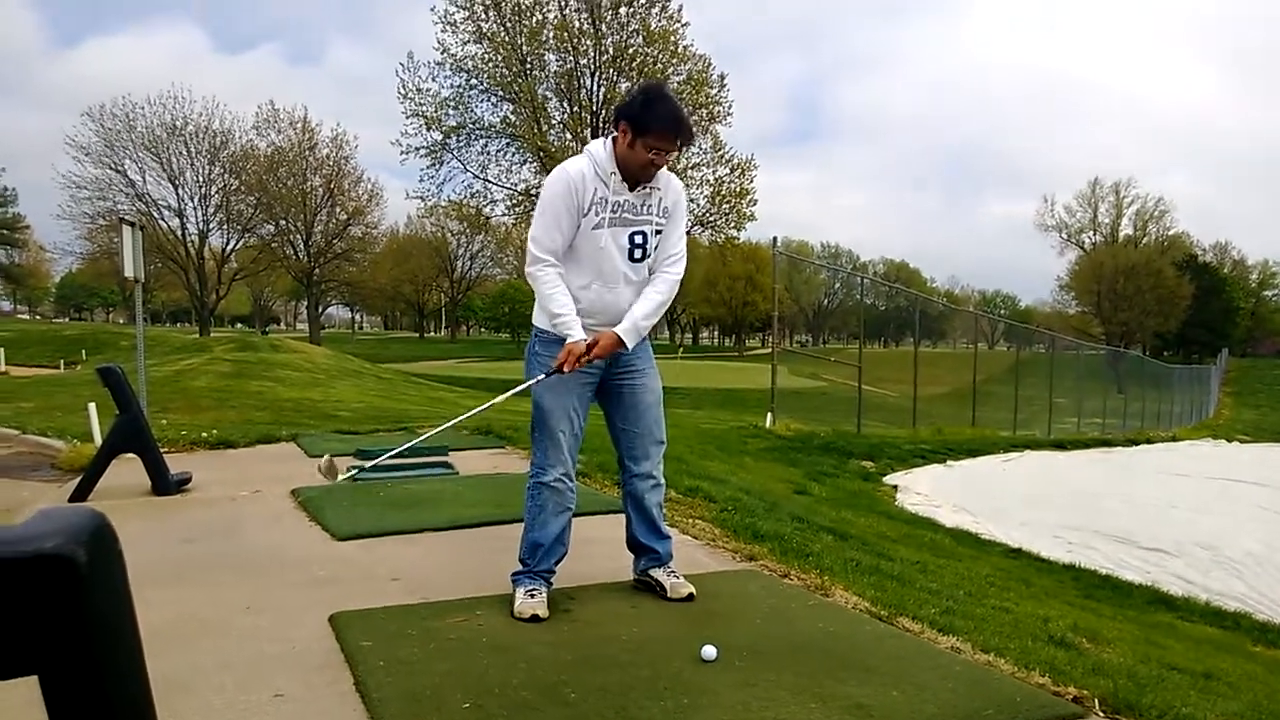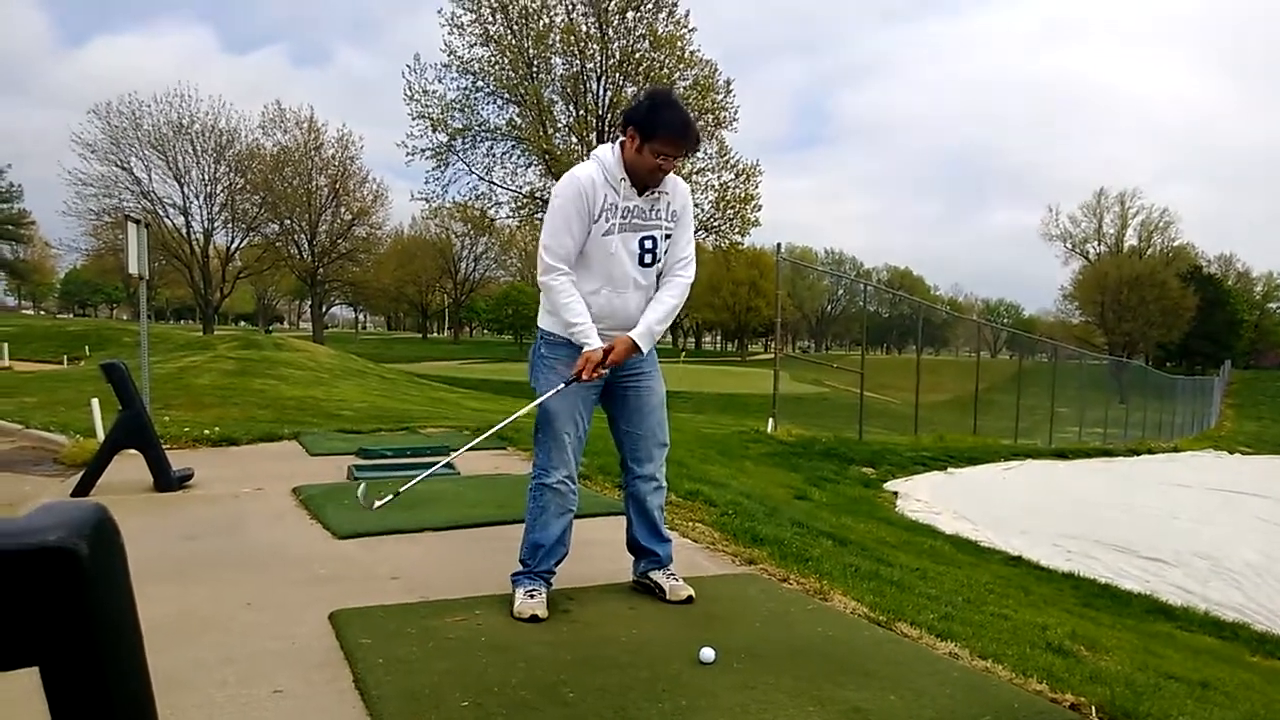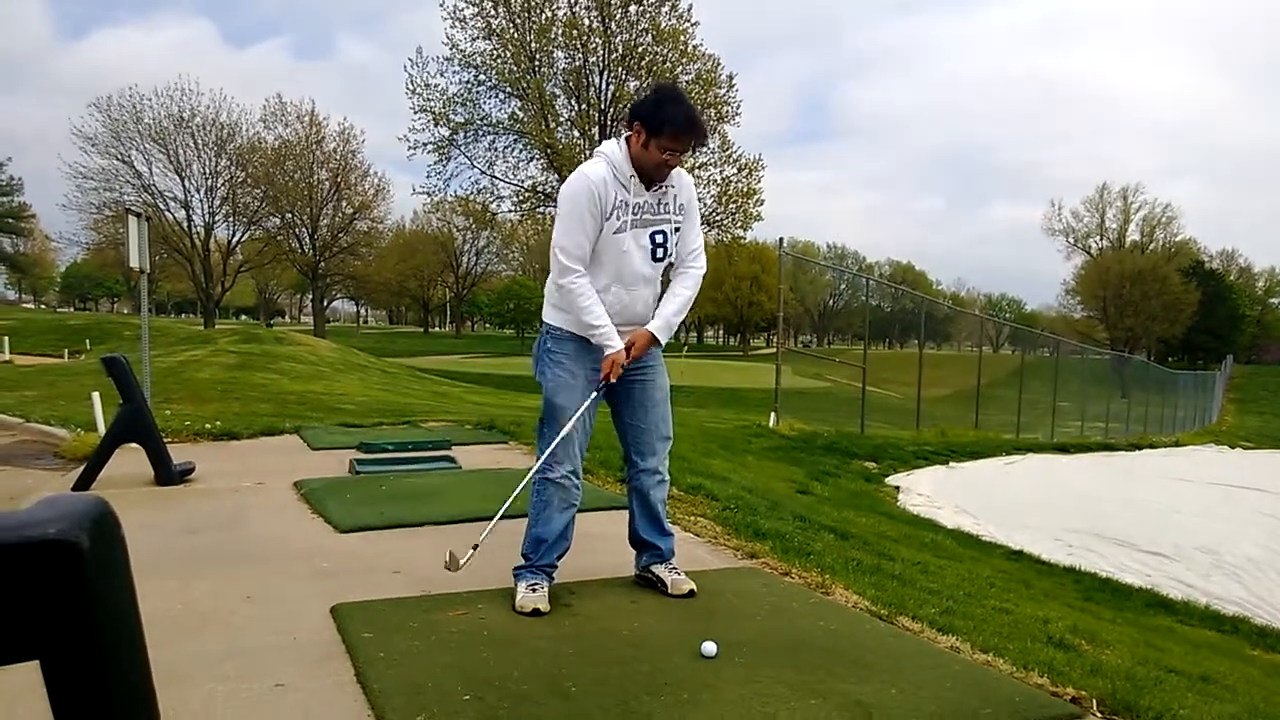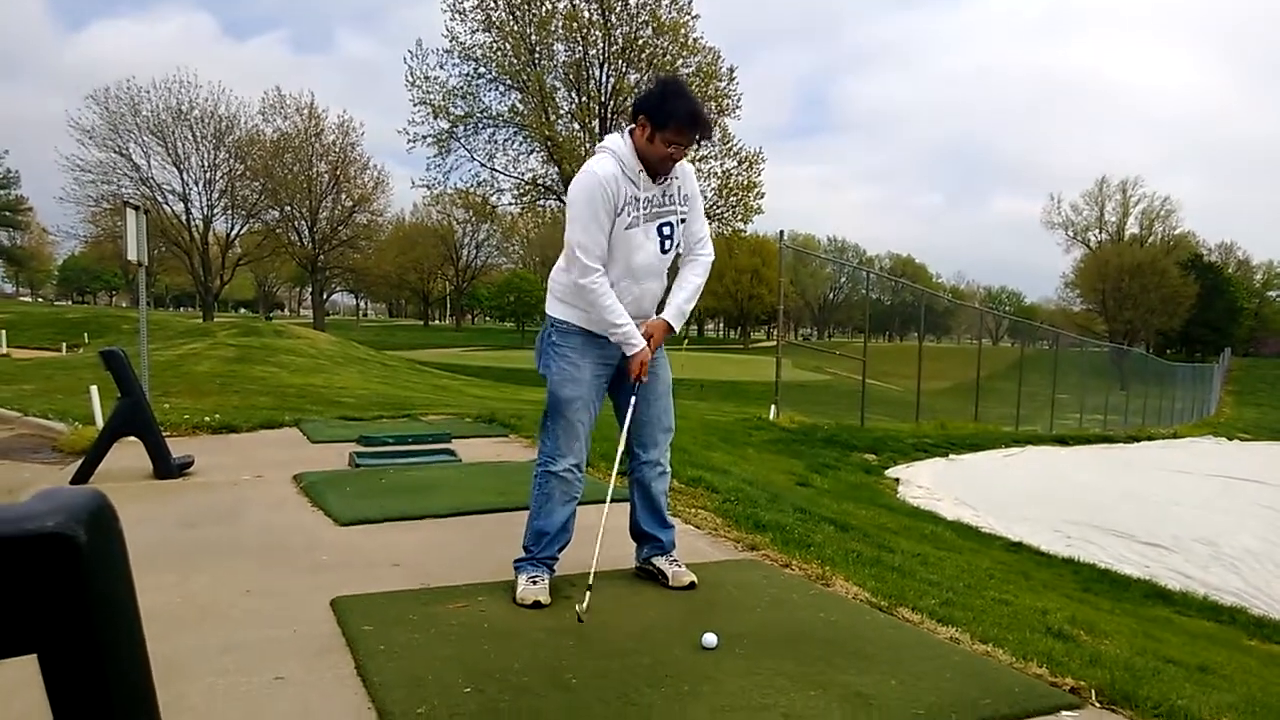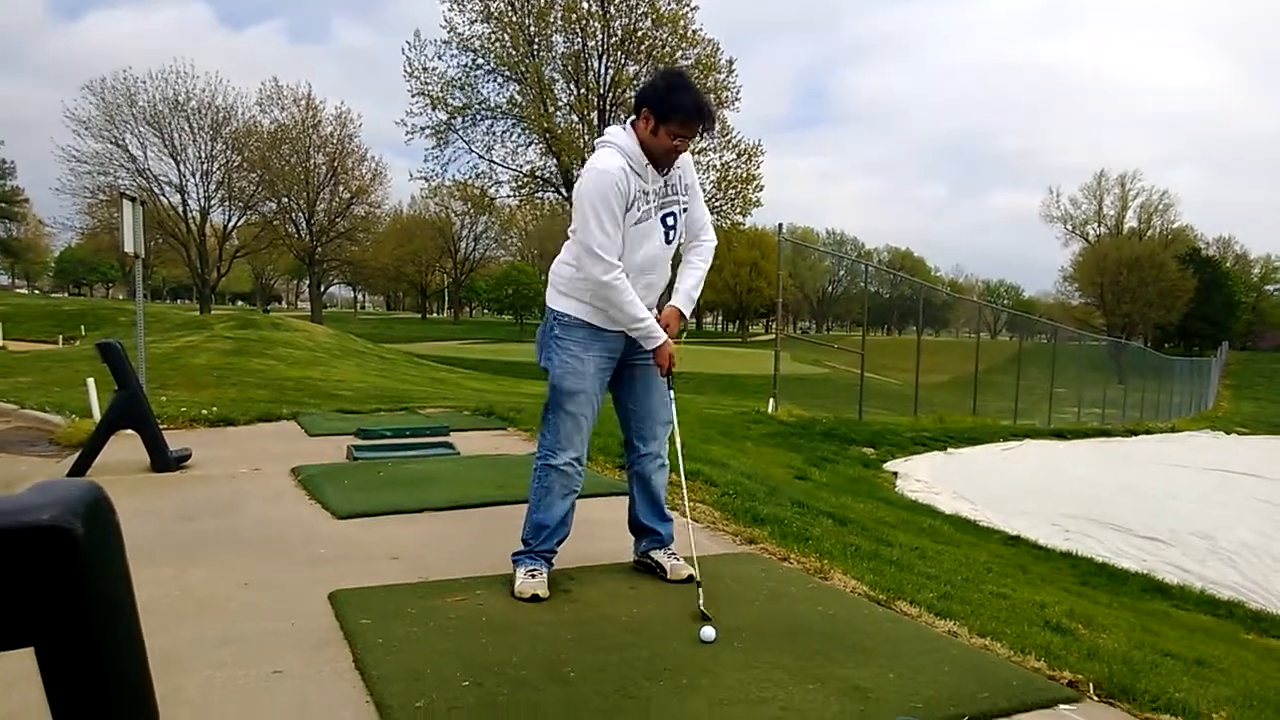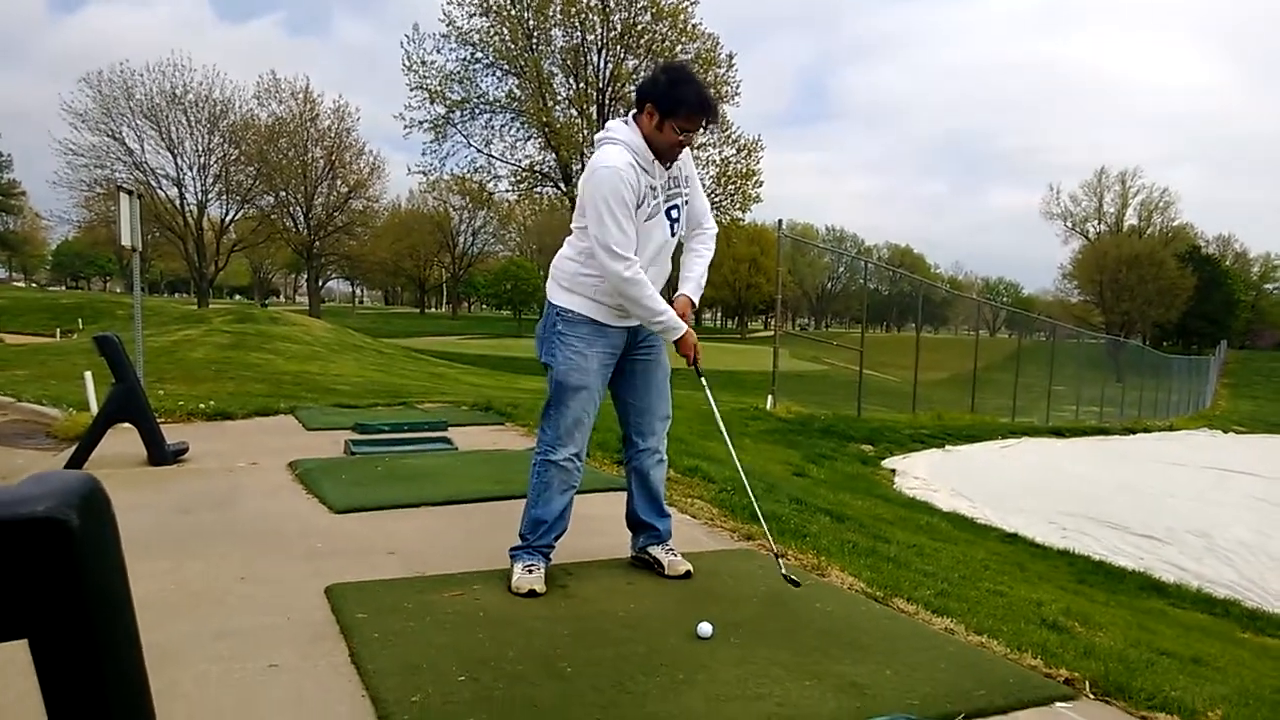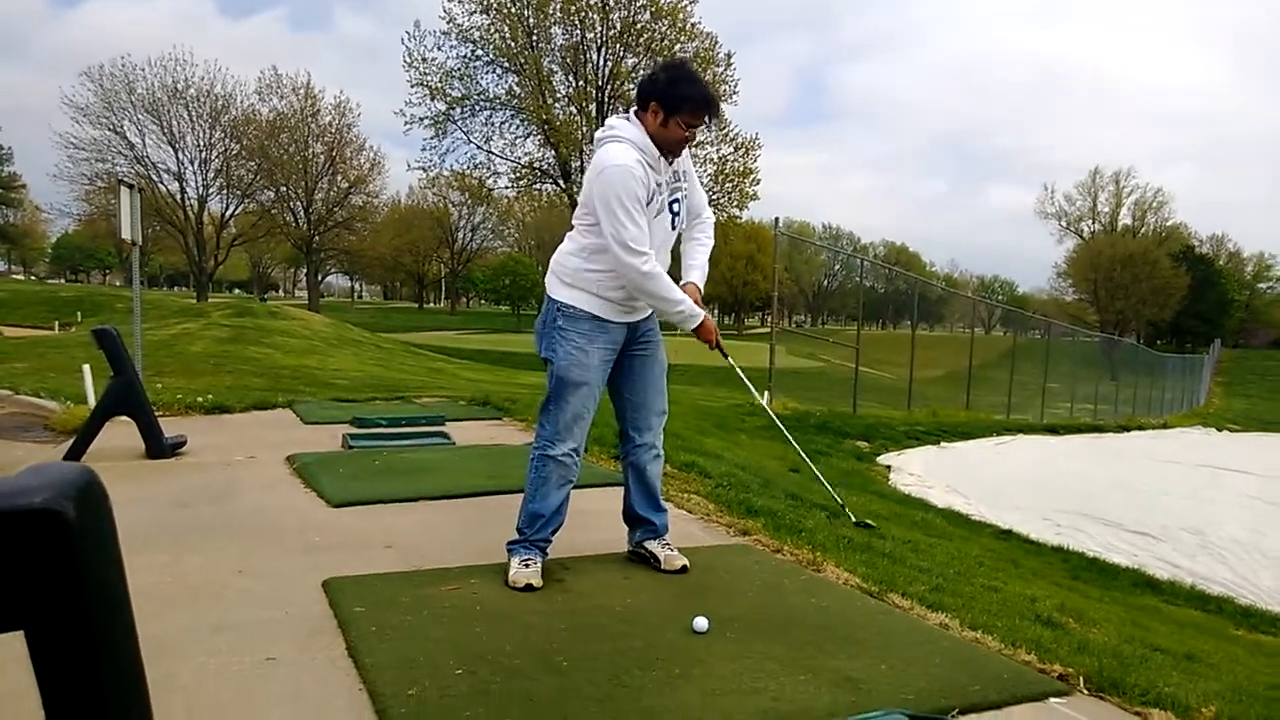
dt=0.1s
person 1, frame 1
left shoulder: (670, 191)
right shoulder: (572, 178)
left elbow: (668, 274)
right elbow: (541, 263)
left wrist: (620, 333)
right wrist: (572, 335)
left hip: (630, 343)
right hip: (562, 342)
left knee: (645, 461)
right knee: (555, 468)
left ankle: (653, 562)
right ankle: (534, 577)
person 1, frame 2
left shoulder: (676, 194)
right shoulder: (582, 183)
left elbow: (679, 275)
right elbow: (553, 272)
left wrist: (638, 337)
right wrist: (590, 343)
left hip: (633, 347)
right hip: (568, 344)
left knee: (648, 462)
right knee: (557, 467)
left ankle: (652, 563)
right ankle: (533, 577)
person 1, frame 3
left shoulder: (681, 188)
right shoulder: (591, 181)
left elbow: (690, 267)
right elbow: (568, 273)
left wrist: (654, 331)
right wrist: (607, 343)
left hip: (642, 340)
right hip: (576, 339)
left knee: (651, 456)
right knee: (561, 462)
left ankle: (654, 557)
right ankle: (535, 571)
person 1, frame 4
left shoulder: (682, 178)
right shoulder: (600, 177)
left elbow: (699, 254)
right elbow: (586, 274)
left wrist: (670, 318)
right wrist: (632, 342)
left hip: (644, 331)
right hip: (579, 331)
left knee: (653, 448)
right knee: (564, 455)
left ankle: (656, 550)
right ankle: (536, 564)
person 1, frame 5
left shoulder: (681, 168)
right shoulder: (607, 171)
left elbow: (701, 240)
right elbow: (602, 271)
left wrist: (679, 305)
right wrist: (654, 337)
left hip: (647, 324)
right hip: (582, 323)
left knee: (652, 441)
right knee: (565, 448)
left ankle: (654, 543)
right ankle: (535, 557)
person 1, frame 6
left shoulder: (677, 161)
right shoulder: (614, 168)
left elbow: (703, 228)
right elbow: (620, 268)
left wrist: (689, 291)
right wrist: (677, 327)
left hip: (641, 321)
right hip: (582, 318)
left knee: (650, 437)
right knee: (564, 443)
left ankle: (651, 539)
right ankle: (532, 553)
person 1, frame 7
left shoulder: (674, 156)
right shoulder: (619, 165)
left elbow: (700, 220)
right elbow: (635, 264)
left wrist: (694, 281)
right wrist: (694, 318)
left hip: (641, 316)
right hip: (583, 313)
left knee: (646, 432)
right knee: (563, 438)
left ankle: (647, 533)
right ankle: (529, 547)
